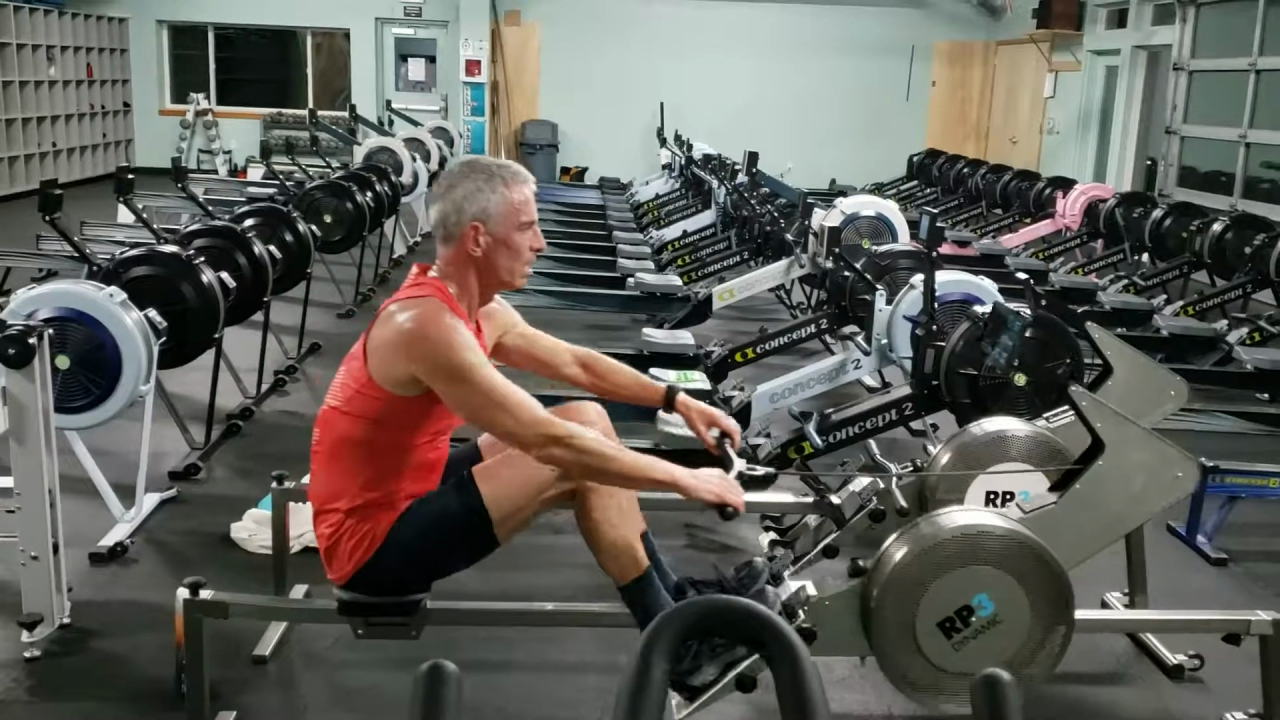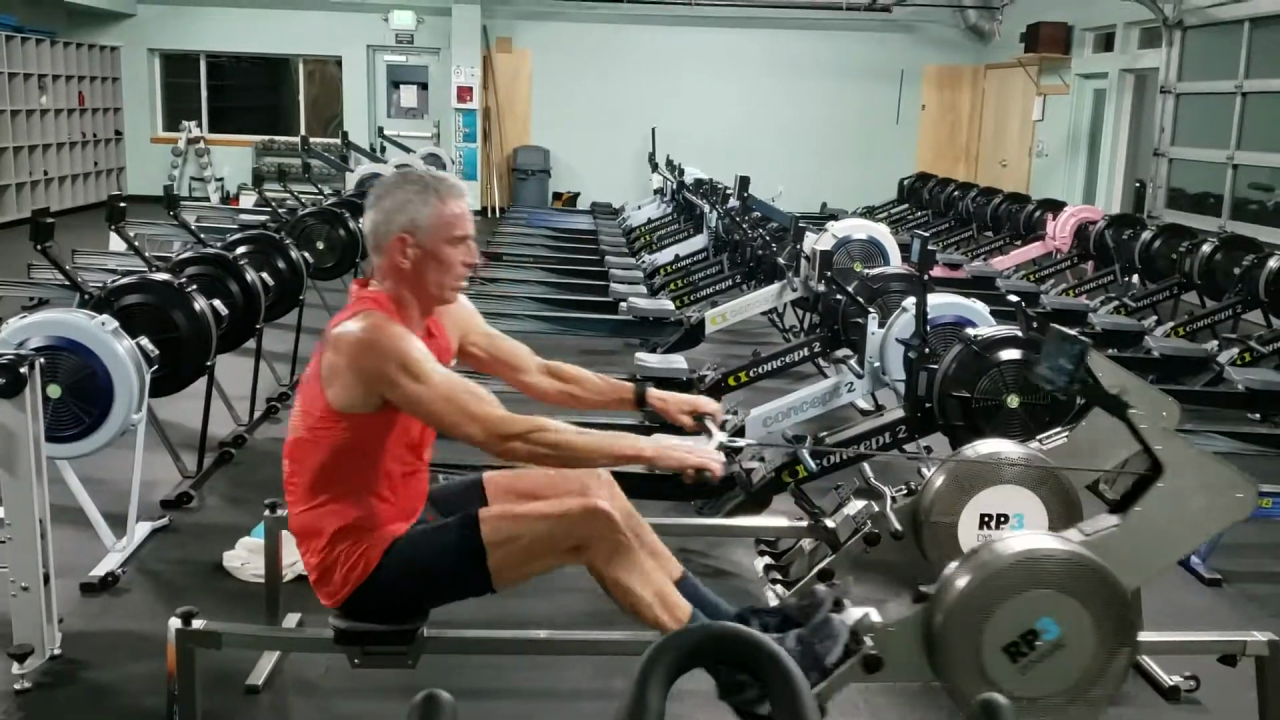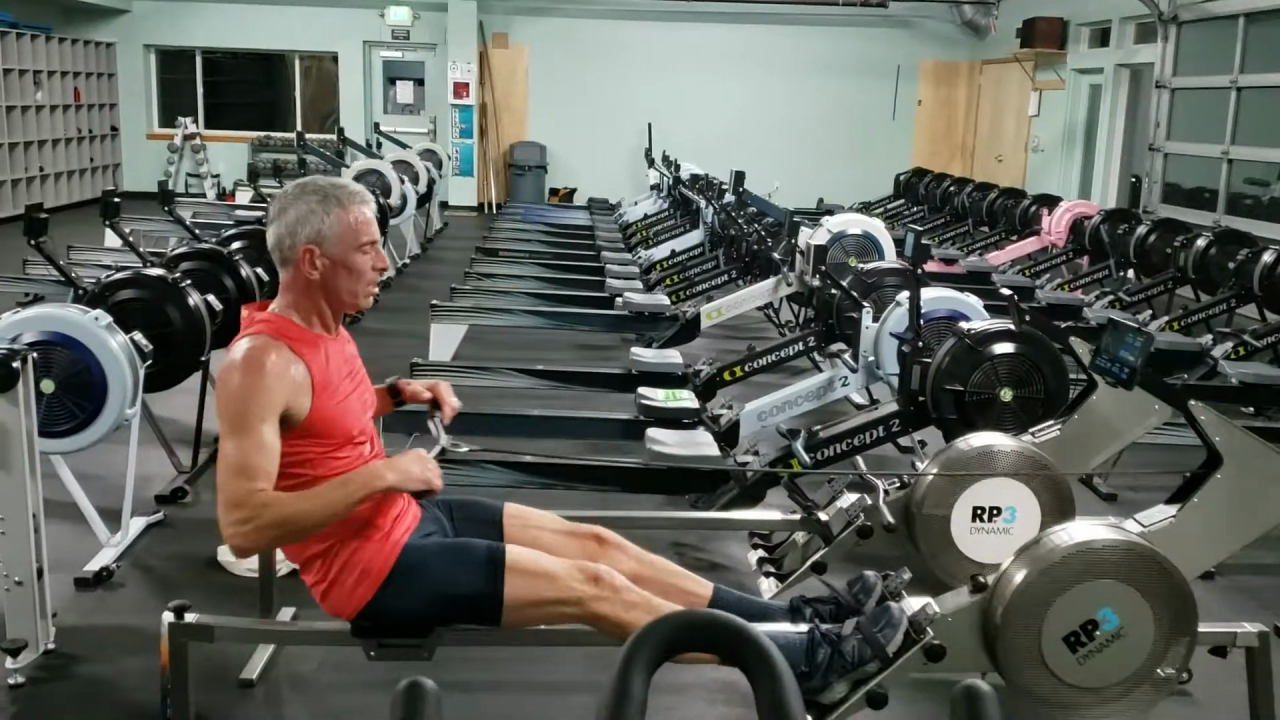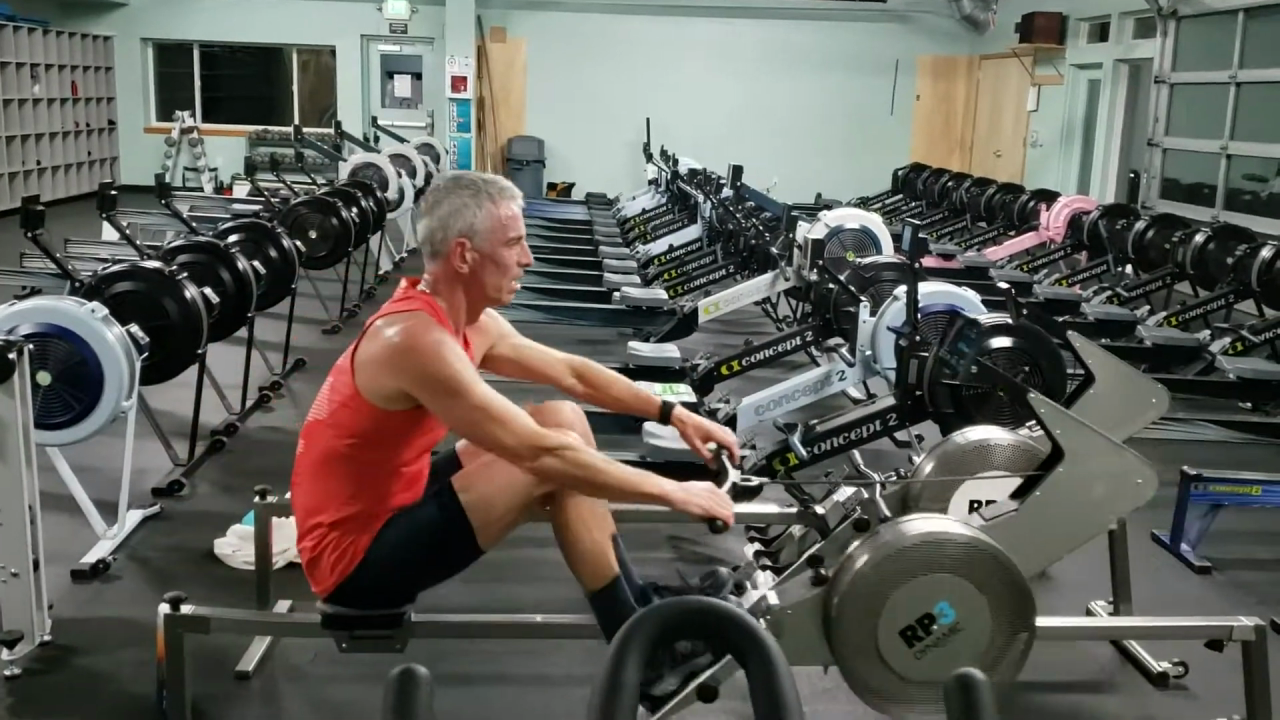
dt=1s
person 1, frame 1
left shoulder: (473, 304)
right shoulder: (428, 326)
left elbow: (575, 362)
right elbow: (549, 443)
left wrist: (677, 401)
right wrist: (681, 479)
left hip: (407, 489)
right hip: (371, 543)
left knee: (585, 418)
right knee: (572, 455)
left ankle: (671, 597)
person 1, frame 2
left shoulder: (444, 308)
right shoulder: (373, 339)
left elbow: (537, 374)
right elbow: (508, 438)
left wrist: (647, 397)
right wrist: (656, 452)
left hip: (402, 517)
right hip: (364, 566)
left knee: (589, 483)
right knee: (594, 518)
left ankle: (732, 628)
person 1, frame 3
left shoulder: (320, 328)
right shoulder: (260, 364)
right elbow: (242, 528)
left wrist: (394, 392)
right wrist: (379, 472)
left hip: (406, 522)
right hip: (374, 571)
left knee: (595, 544)
right knee: (594, 587)
left ankle: (793, 619)
right ankle: (808, 661)
person 1, frame 4
left shoulder: (467, 317)
right shoulder: (417, 340)
left elbow: (572, 371)
right elbow: (541, 455)
left wrist: (676, 415)
right wrist: (672, 492)
left hip: (386, 509)
right hip: (354, 556)
left knee: (563, 419)
right knee: (554, 458)
left ankle: (636, 602)
